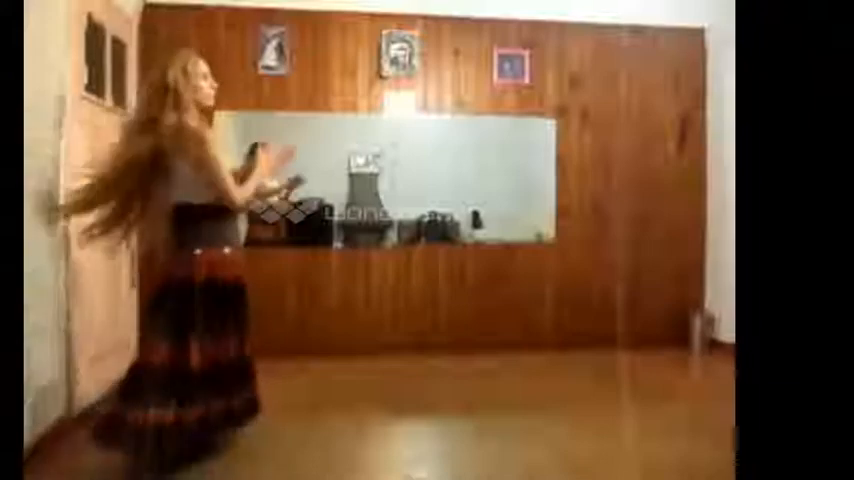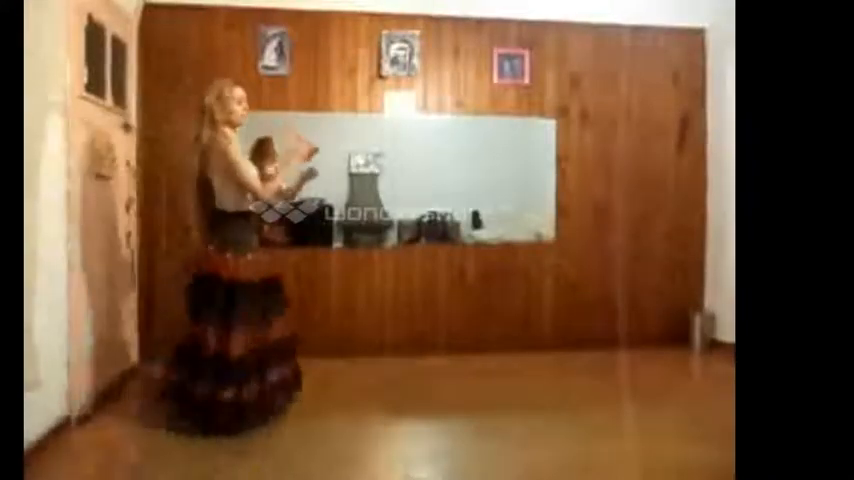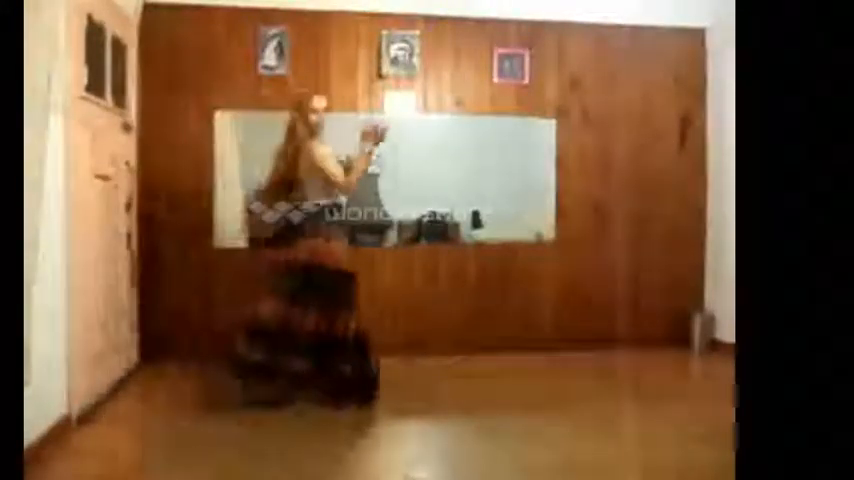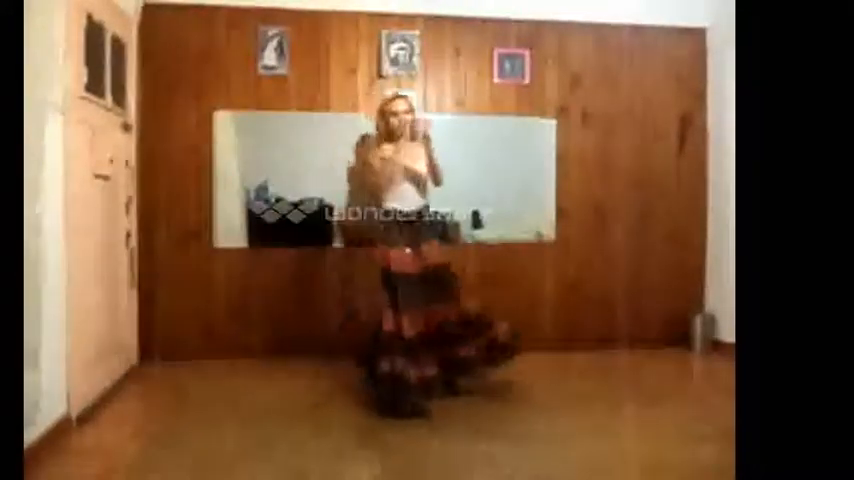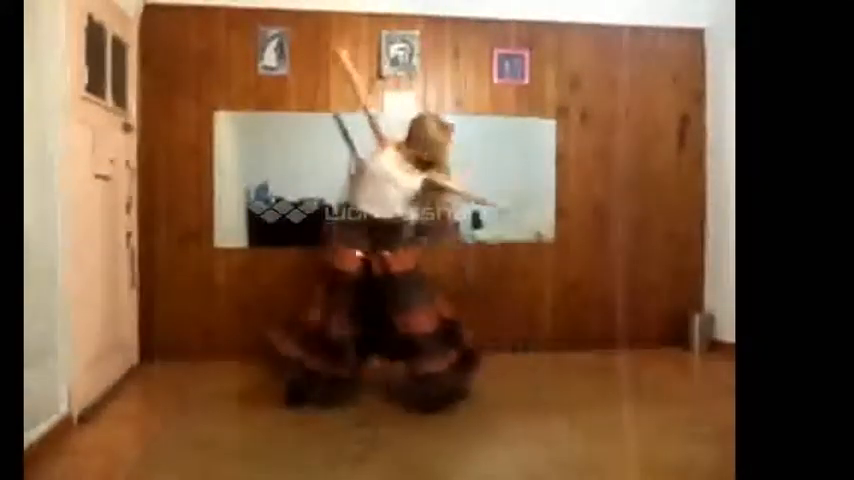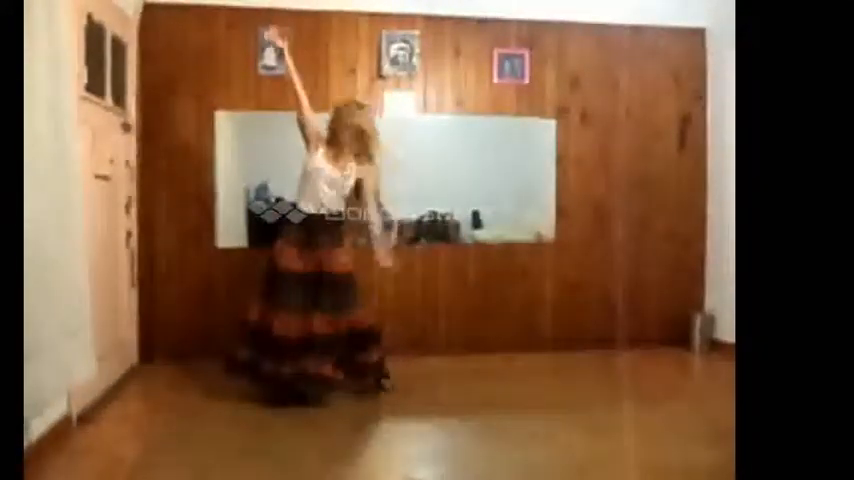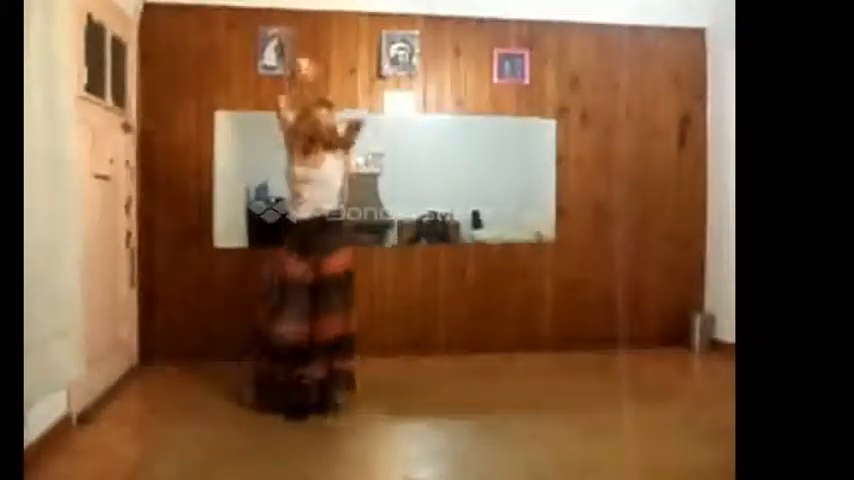
dt=0.7s
person 1, frame 1
left shoulder: (169, 131)
right shoulder: (193, 130)
right elbow: (234, 198)
left wrist: (260, 174)
right wrist: (264, 167)
left hip: (186, 243)
right hip: (211, 244)
left knee: (182, 340)
right knee: (210, 342)
left ankle: (168, 437)
right ankle: (196, 432)
person 1, frame 2
left shoulder: (221, 142)
right shoulder: (224, 143)
left elbow: (254, 191)
right elbow: (263, 194)
right wrist: (292, 160)
left hip: (232, 238)
right hip: (234, 242)
left knee: (236, 325)
right knee: (231, 328)
right ankle: (221, 410)
person 1, frame 3
left shoulder: (312, 148)
right shoulder: (313, 149)
left elbow: (345, 175)
right elbow: (346, 184)
left wrist: (367, 147)
right wrist: (367, 148)
left hip: (315, 223)
right hip: (320, 227)
person 1, frame 4
left shoulder: (420, 148)
right shoulder: (378, 151)
left elbow: (438, 181)
right elbow: (375, 185)
left wrist: (426, 146)
right wrist: (398, 151)
left hip: (423, 226)
right hip: (394, 228)
left knee: (438, 293)
right knee: (403, 302)
left ankle: (437, 374)
right ankle: (402, 384)
person 1, frame 5
left shoulder: (426, 172)
right shoulder: (388, 148)
left elbow: (454, 186)
right elbow: (366, 102)
left wrist: (489, 202)
right wrist: (348, 62)
left hip: (392, 236)
right hip: (357, 230)
left knee: (414, 302)
right knee: (338, 300)
left ankle: (432, 382)
right ankle: (317, 381)
person 1, frame 6
left shoulder: (364, 164)
right shoulder: (316, 143)
left elbow: (370, 205)
right elbow: (302, 99)
left wrist: (381, 243)
right wrist: (286, 53)
left hip: (332, 233)
right hip: (299, 230)
left knee: (337, 309)
right knee: (289, 307)
right ankle: (285, 381)
person 1, frame 7
left shoulder: (339, 150)
right shoulder: (294, 150)
left elbow: (357, 122)
right elbow: (282, 108)
left wrist: (334, 127)
left hip: (331, 237)
right hip: (297, 237)
left knee: (330, 316)
right knee: (289, 317)
left ankle: (325, 390)
right ankle: (287, 390)
